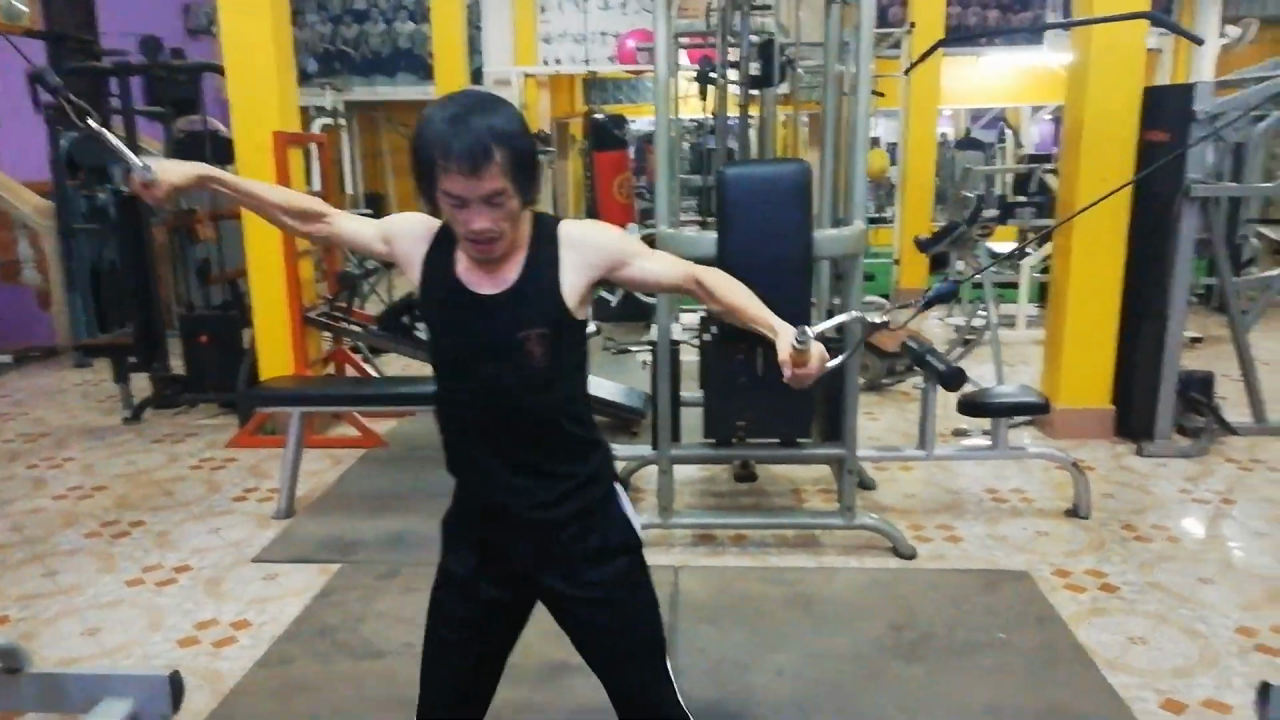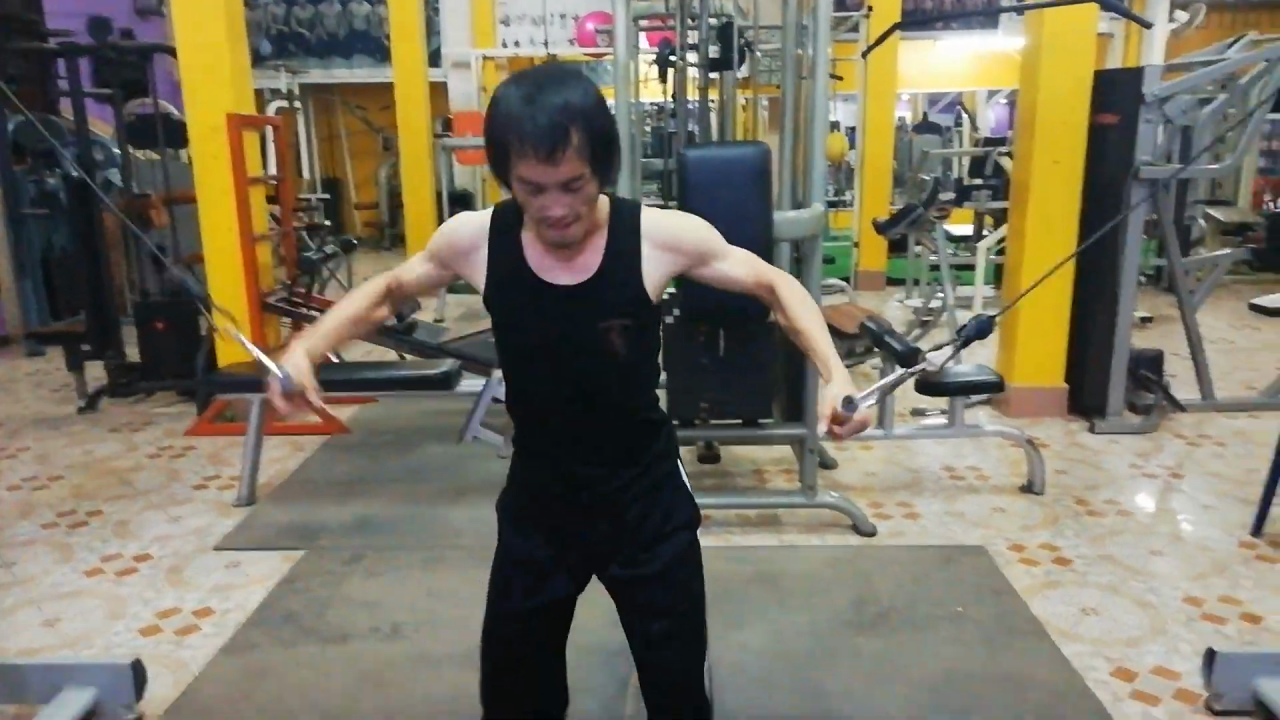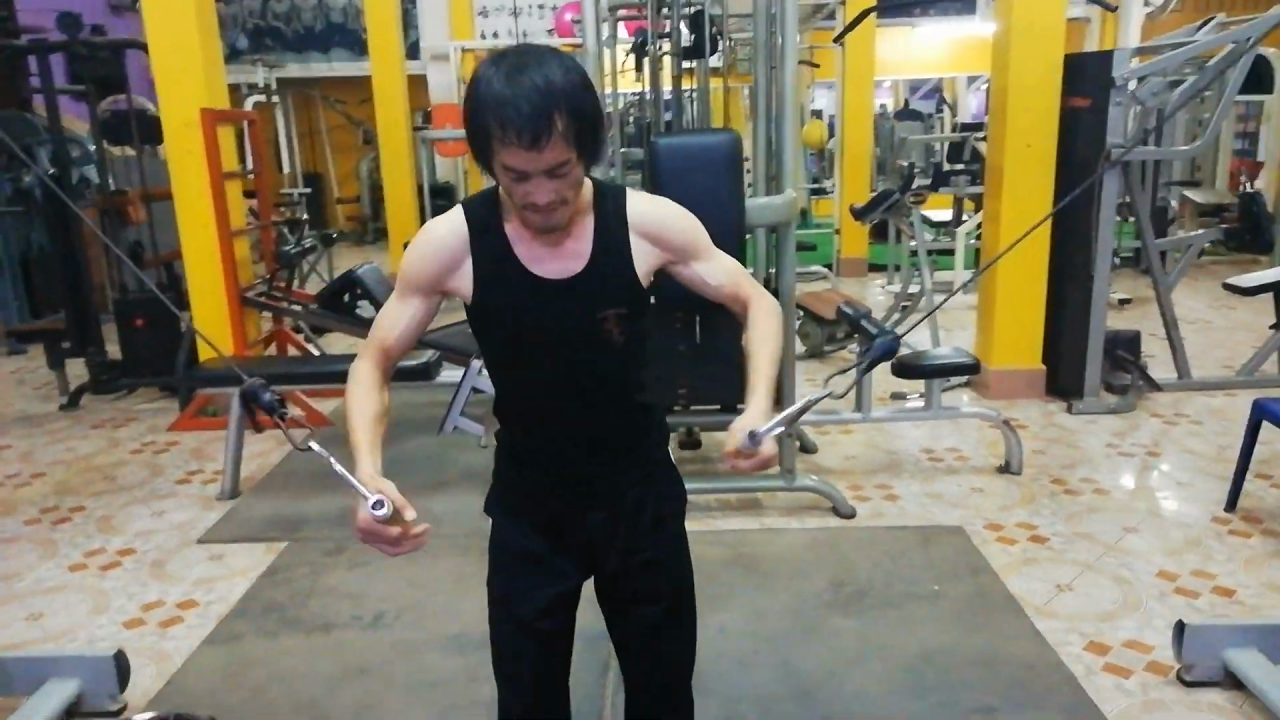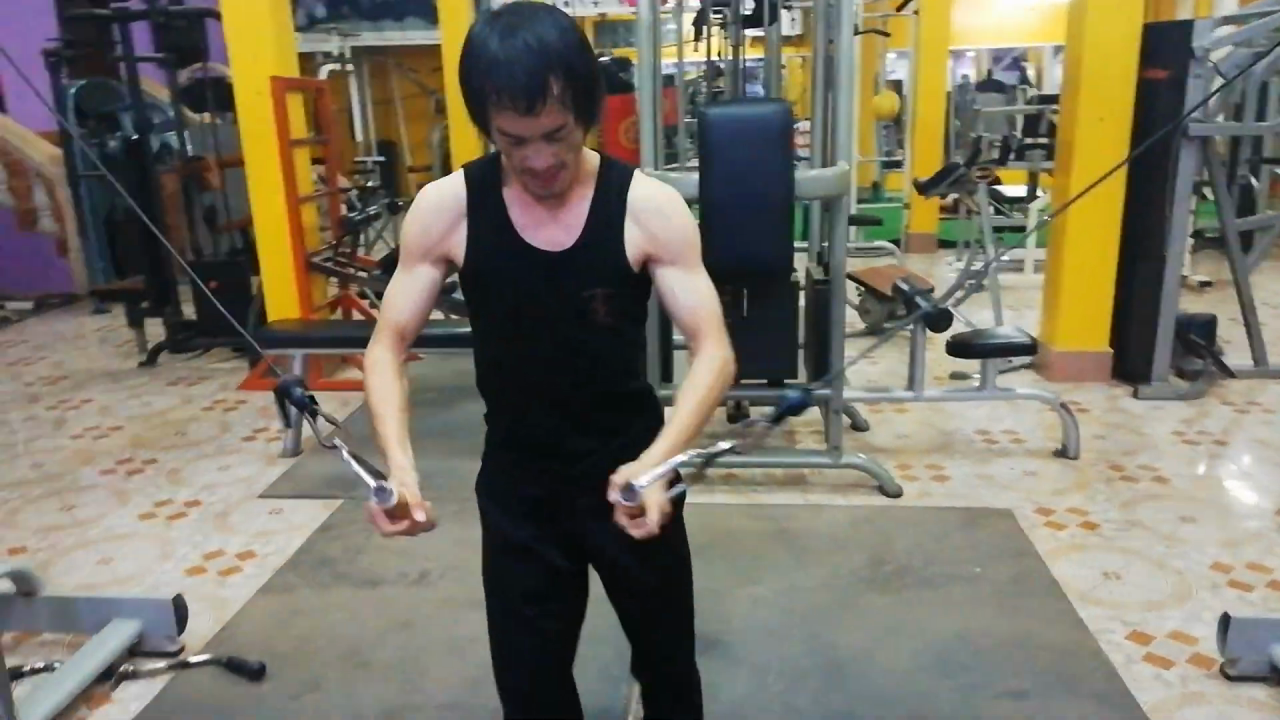
dt=0.3s
person 1, frame 1
left shoulder: (579, 248)
right shoulder: (416, 244)
left elbow: (698, 280)
right elbow: (318, 217)
left wrist: (778, 329)
right wrist: (208, 177)
left hip: (583, 521)
right hip: (479, 525)
person 1, frame 2
left shoulder: (659, 236)
right shoulder: (477, 239)
left elbow: (774, 284)
right elbow: (386, 291)
left wrist: (834, 372)
right wrist: (306, 348)
left hip: (645, 502)
right hip: (538, 505)
person 1, frame 3
left shoulder: (647, 222)
right shoulder: (450, 243)
left elbow: (755, 303)
right elbow: (375, 362)
left wrist: (757, 409)
right wrist: (370, 473)
left hip: (638, 490)
right hip: (528, 504)
person 1, frame 4
left shoulder: (648, 206)
right shoulder: (447, 208)
left elbow: (712, 351)
right elbow: (388, 347)
left wrist: (659, 461)
right wrist: (400, 464)
left hip: (628, 480)
right hip: (518, 489)
left knee: (667, 661)
